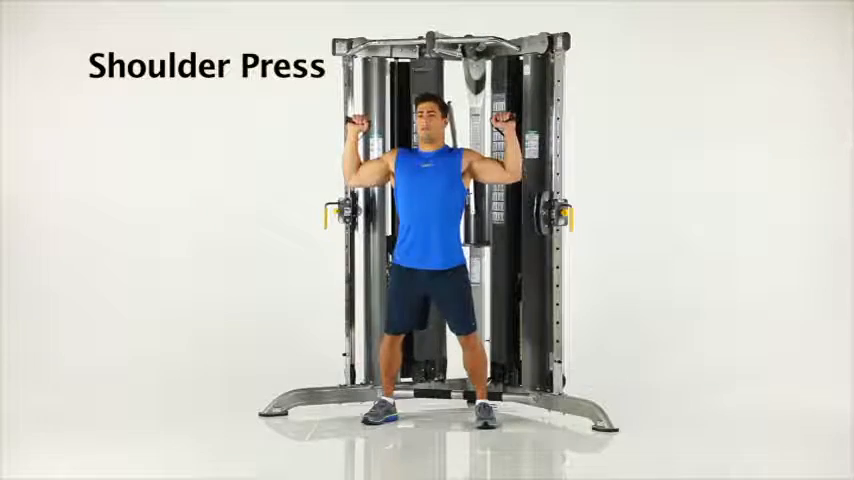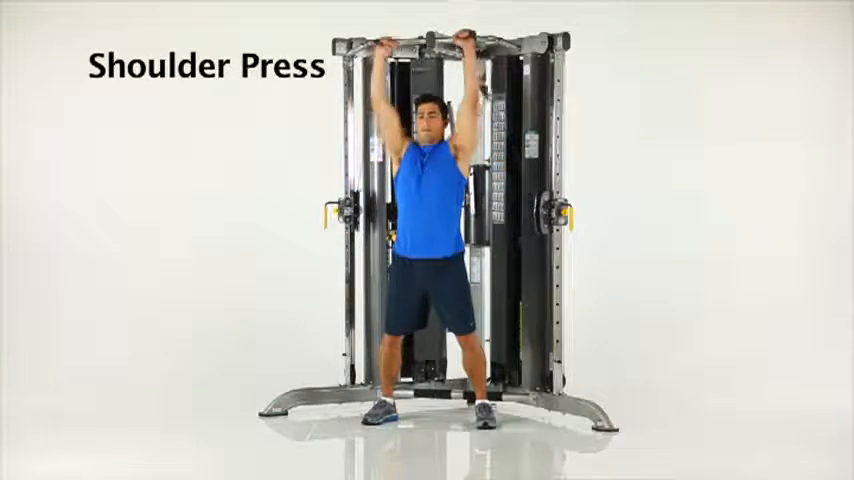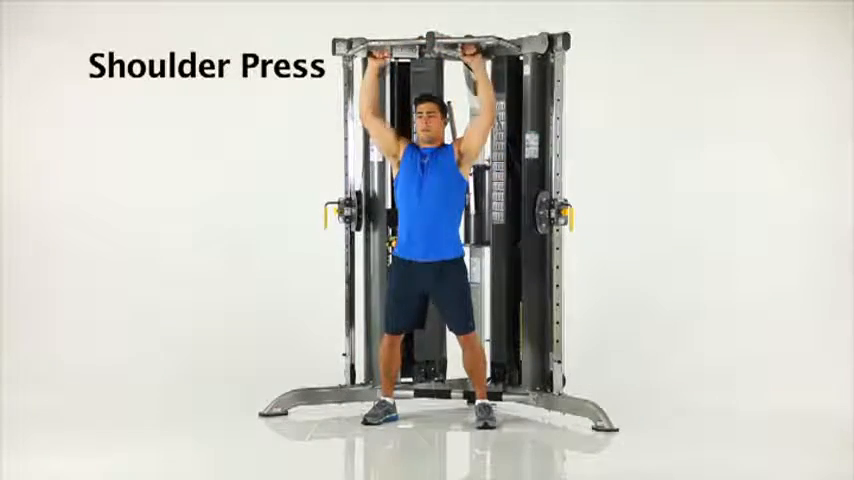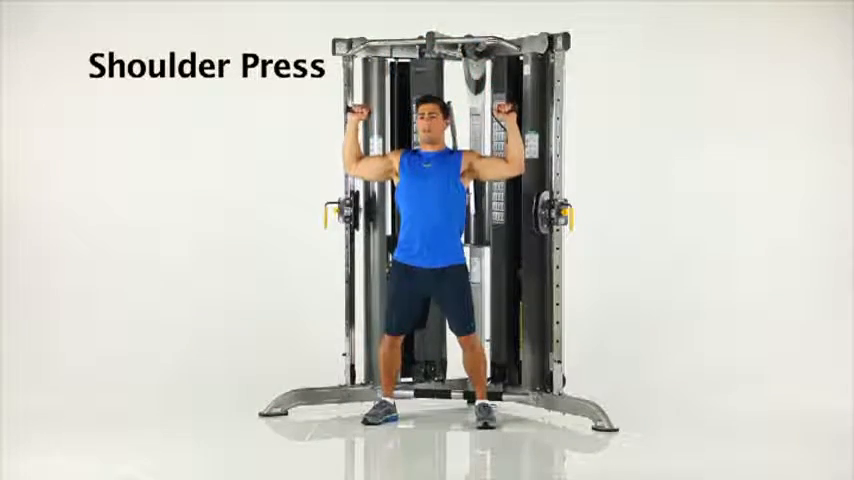
dt=1s
person 1, frame 1
left shoulder: (463, 160)
right shoulder: (396, 159)
left elbow: (512, 174)
right elbow: (351, 177)
left wrist: (509, 132)
right wrist: (352, 135)
left hip: (449, 266)
right hip: (406, 266)
left knee: (469, 337)
right knee: (392, 335)
left ankle: (482, 402)
right ankle: (386, 401)
person 1, frame 2
left shoulder: (456, 152)
right shoulder: (402, 152)
left elbow: (471, 102)
right elbow: (381, 105)
left wrist: (469, 54)
right wrist: (380, 57)
left hip: (447, 262)
right hip: (405, 262)
left knee: (467, 337)
right knee: (392, 336)
left ankle: (482, 402)
right ankle: (386, 402)
person 1, frame 3
left shoulder: (459, 154)
right shoulder: (400, 153)
left elbow: (488, 113)
right elbow: (367, 115)
left wrist: (478, 67)
right wrist: (374, 68)
left hip: (448, 264)
right hip: (406, 263)
left knee: (467, 336)
right knee: (391, 335)
left ankle: (482, 402)
right ankle: (386, 402)
person 1, frame 4
left shoulder: (464, 161)
right shoulder: (398, 161)
left elbow: (515, 167)
right elbow: (352, 166)
left wrist: (511, 124)
right wrist: (353, 123)
left hip: (451, 267)
right hip: (407, 266)
left knee: (468, 337)
right knee: (391, 336)
left ankle: (482, 403)
right ankle: (387, 402)
